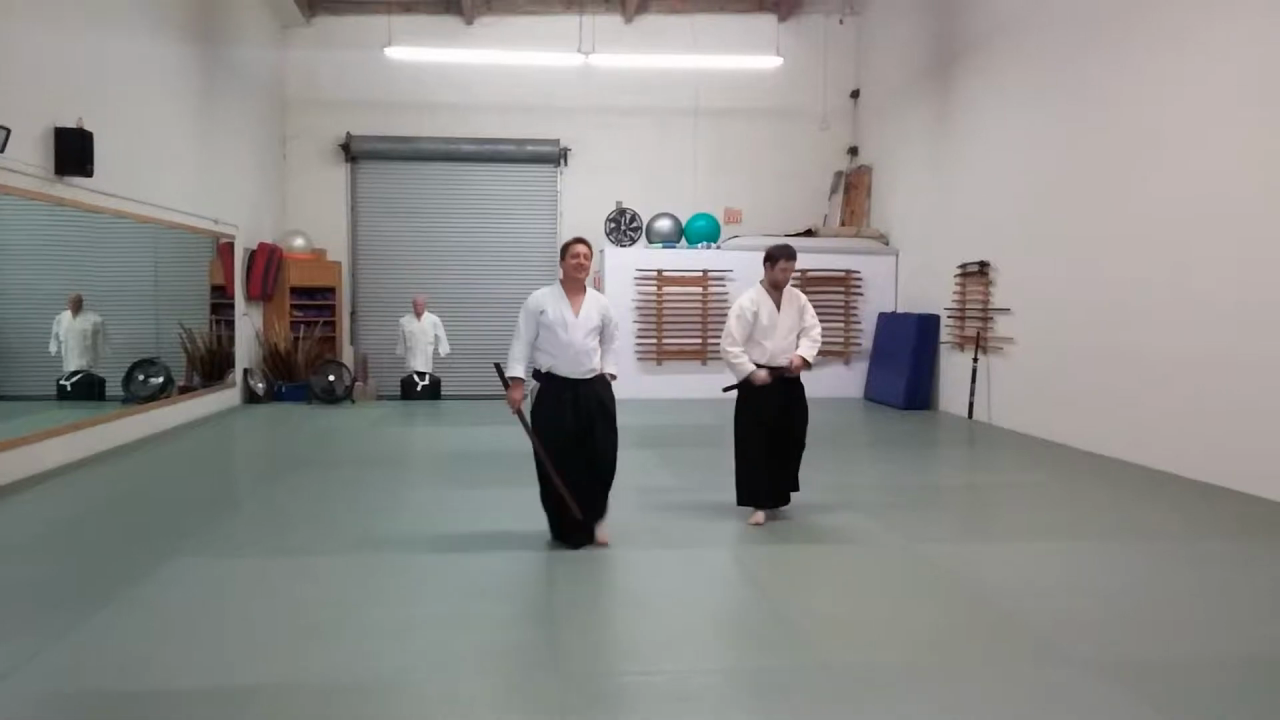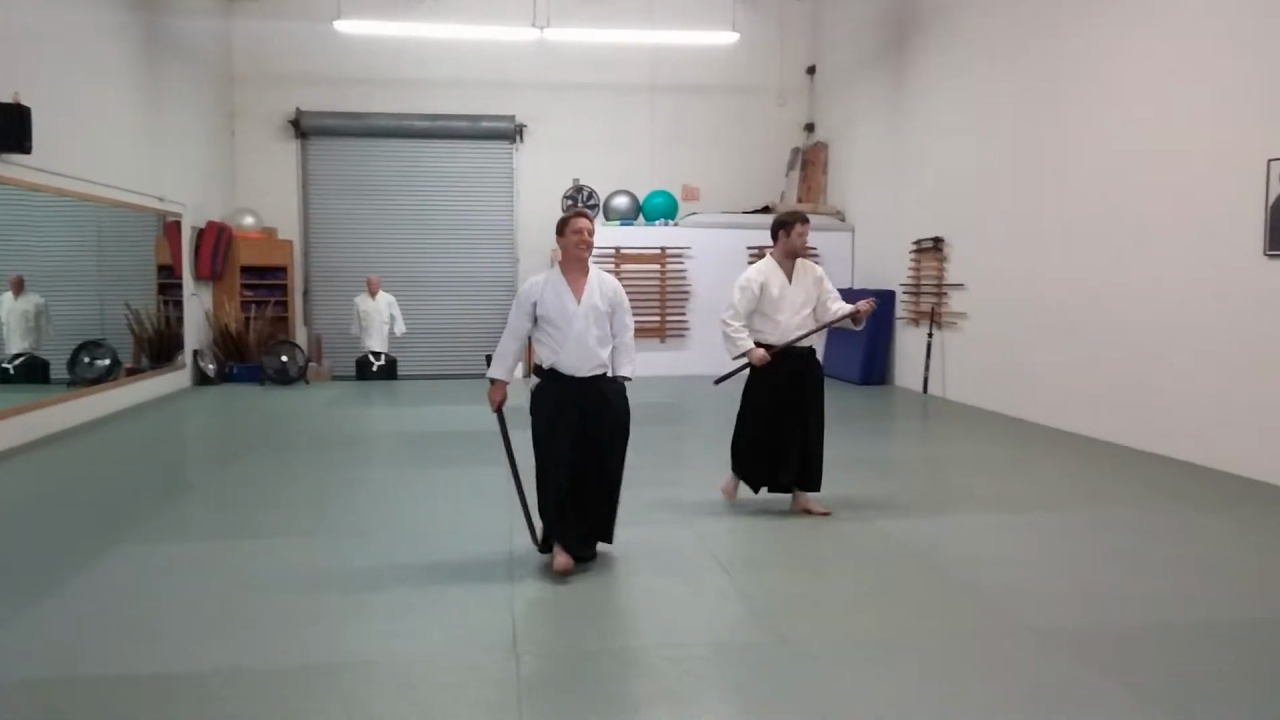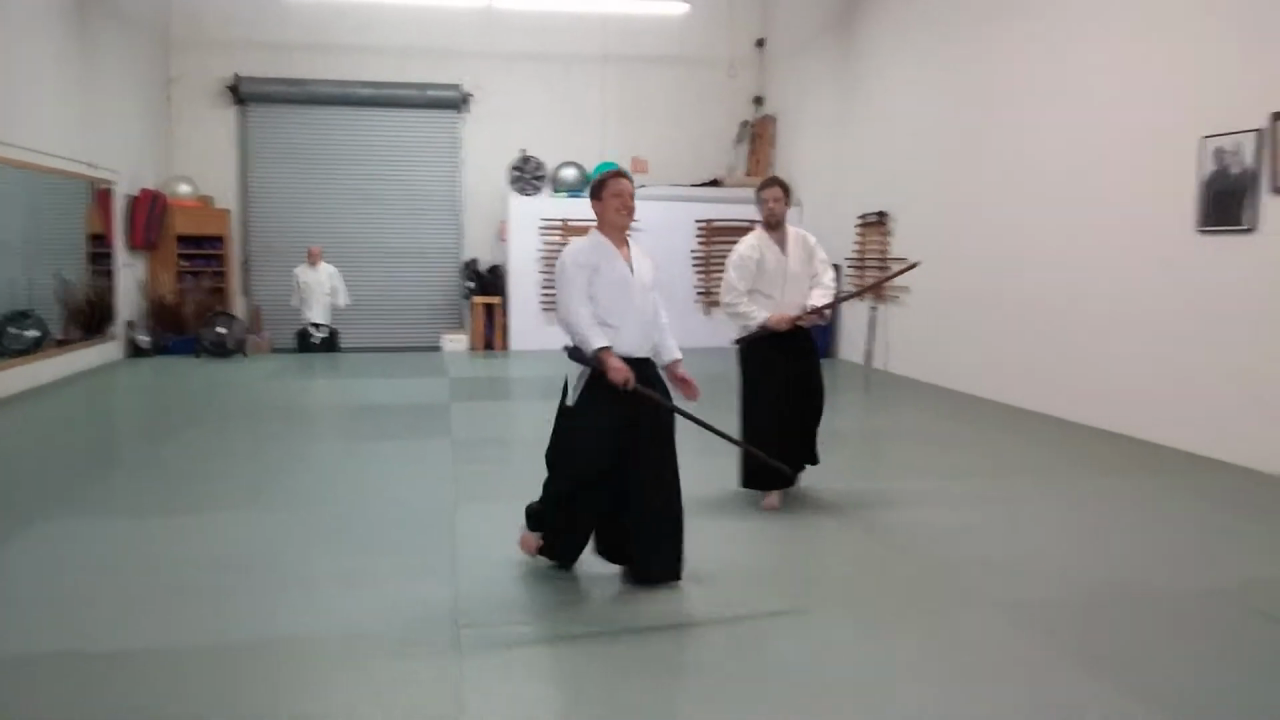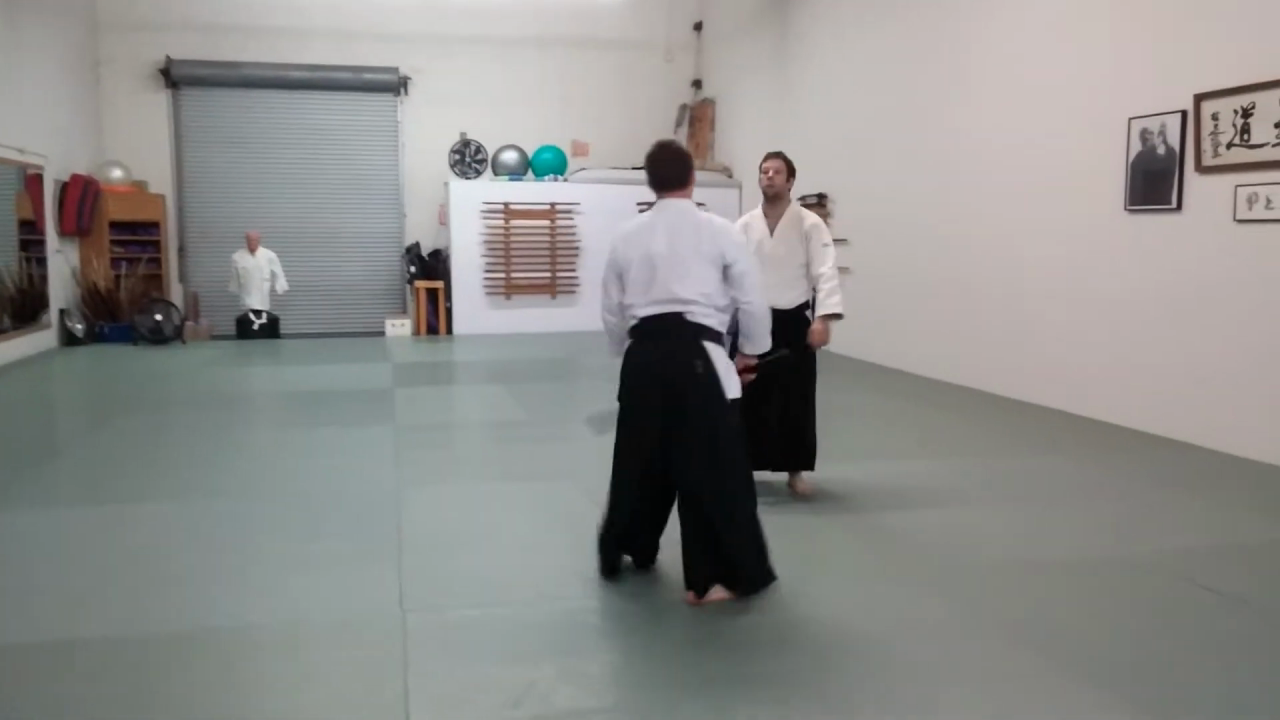
dt=0.7s
person 1, frame 1
left shoulder: (600, 303)
right shoulder: (539, 300)
left elbow: (610, 341)
right elbow: (522, 342)
left wrist: (607, 374)
right wrist: (516, 382)
left hip: (592, 390)
right hip: (553, 390)
left knee: (600, 458)
right knee: (557, 462)
left ankle: (593, 519)
right ankle: (568, 529)
person 1, frame 2
left shoulder: (610, 286)
right shoulder: (537, 287)
left elbow: (624, 336)
right elbow: (514, 335)
left wrist: (620, 380)
right wrist: (499, 380)
left hip: (599, 389)
right hip: (555, 390)
left knee: (602, 469)
right knee: (558, 471)
left ankle: (581, 537)
right ankle: (562, 545)
person 1, frame 3
left shoulder: (641, 257)
right shoulder: (579, 254)
right elbow: (575, 312)
left wrist: (673, 363)
right wrist: (606, 356)
left hip: (642, 374)
right hip: (598, 378)
left knee: (654, 471)
right knee: (583, 464)
left ankle: (649, 561)
right ankle: (542, 526)
person 1, frame 4
left shoulder: (627, 236)
right shoulder: (721, 232)
left elbow: (612, 312)
right elbow: (752, 303)
right wrist: (751, 352)
left hip: (644, 356)
right hip: (697, 356)
left knee: (639, 461)
right knee: (713, 467)
left ankle: (618, 554)
right ankle: (711, 577)
person 2, frame 1
left shoulder: (798, 299)
right shoulder: (747, 302)
left elbow: (812, 332)
right elbow: (730, 345)
left wrist: (802, 356)
right wrist: (752, 372)
left hip: (789, 381)
right hip: (758, 381)
left knee: (791, 441)
right knee: (756, 444)
left ankle: (776, 494)
right ankle: (760, 504)
person 2, frame 2
left shoulder: (814, 273)
right shoulder: (756, 275)
left elbow: (829, 309)
right elbow: (732, 319)
left wrist: (854, 312)
right wrist: (749, 350)
left hip: (805, 362)
right hip: (769, 362)
left knee: (807, 430)
right knee: (758, 425)
left ankle: (800, 493)
right ankle: (739, 473)
person 2, frame 3
left shoulder: (806, 242)
right shoulder: (747, 249)
left elbow: (824, 280)
right elbow: (731, 299)
left wrist: (816, 308)
right wrist: (765, 319)
left hip: (800, 339)
right hip: (764, 342)
left knee: (807, 407)
right knee: (765, 413)
left ankle: (786, 468)
right ankle: (770, 483)
person 2, frame 4
left shoulder: (810, 224)
right shoulder: (744, 225)
left elbow: (825, 273)
left wrist: (825, 317)
left hip: (794, 324)
left knee: (796, 400)
right knee: (746, 397)
left ankle: (795, 470)
